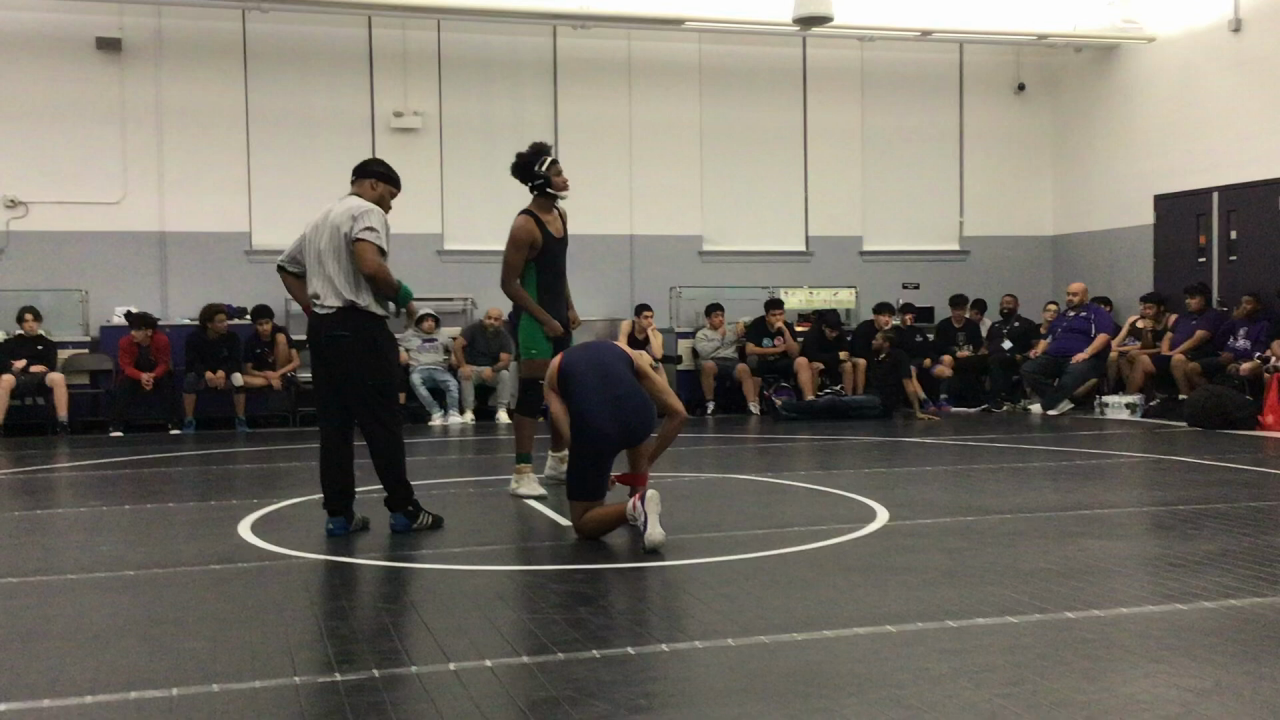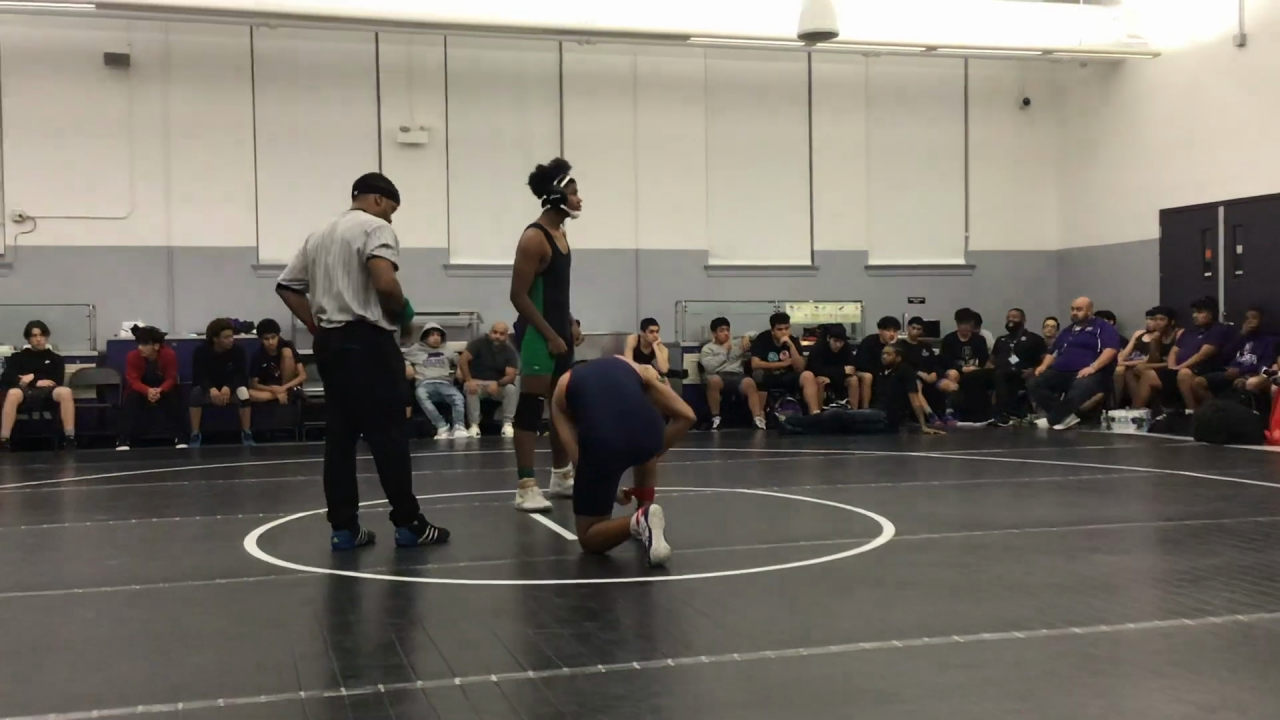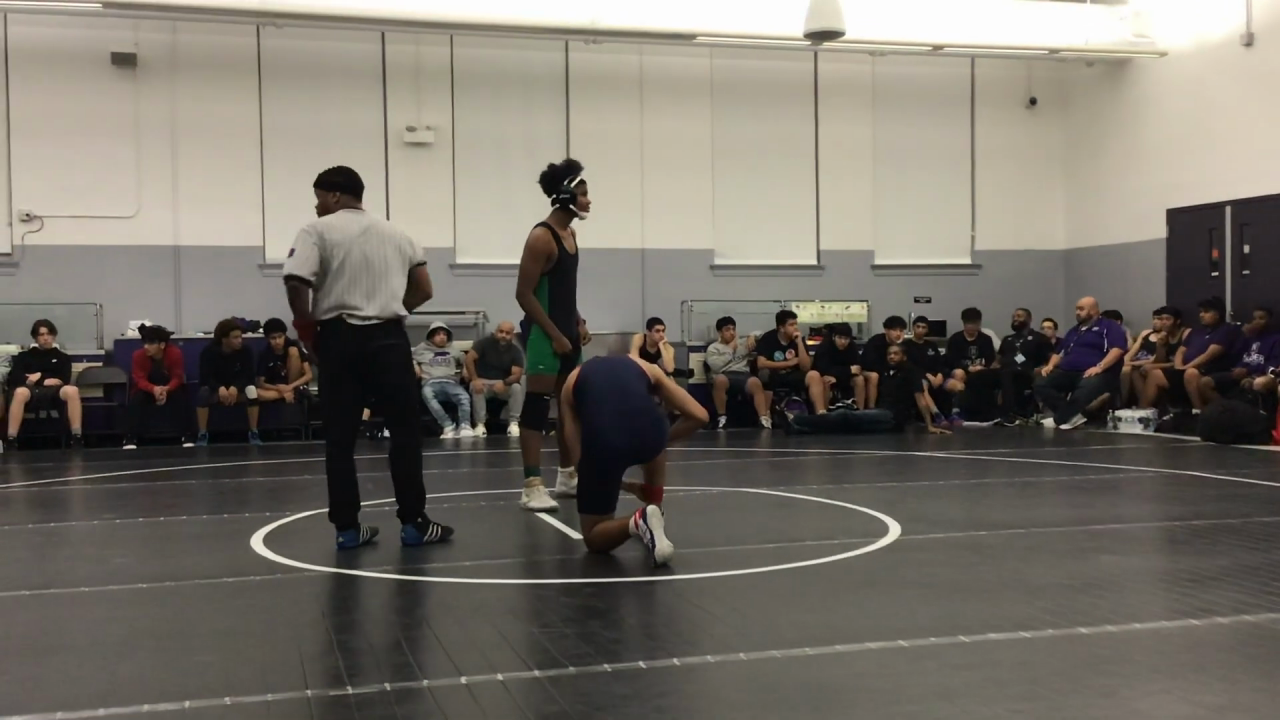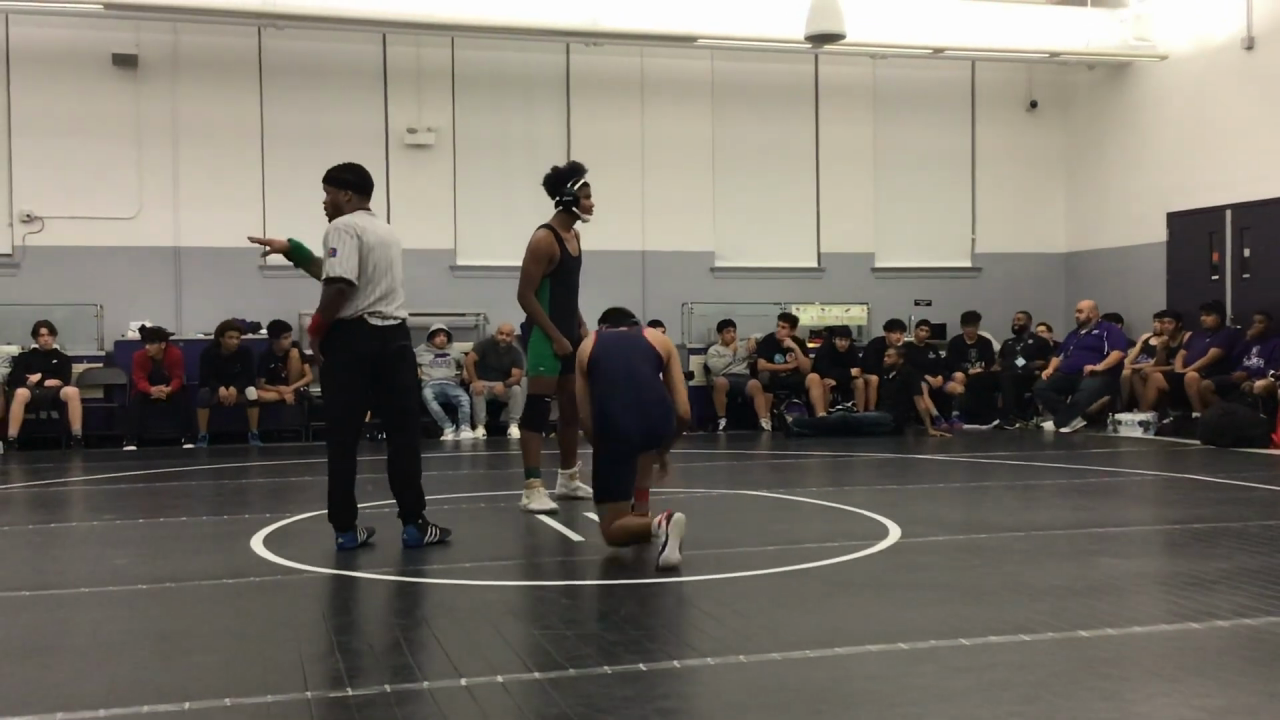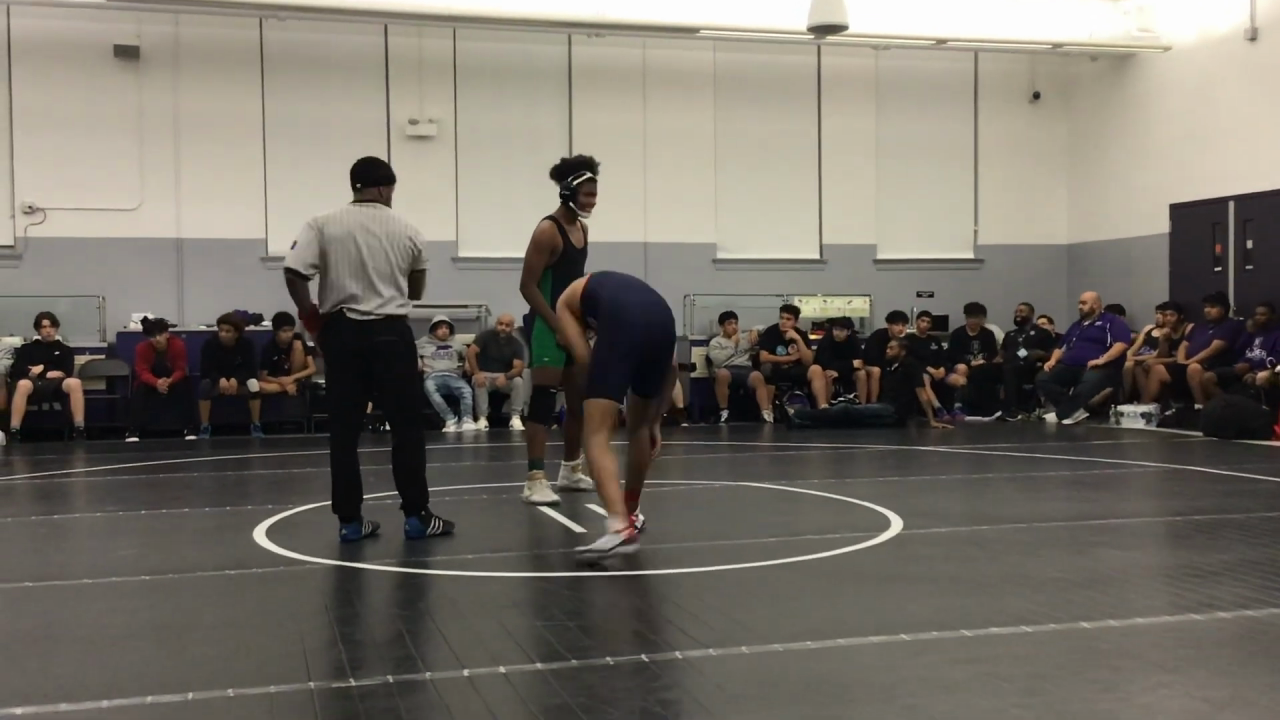
dt=0.5s
person 1, frame 1
left shoulder: (319, 220)
right shoulder: (367, 212)
left elbow: (287, 267)
right elbow: (370, 266)
left wrist: (311, 306)
right wrist: (401, 294)
left hip: (323, 328)
right hip: (359, 328)
left knee: (334, 424)
right knee: (382, 421)
left ankle: (339, 514)
right ankle: (403, 509)
person 1, frame 2
left shoulder: (318, 236)
right shoulder: (375, 228)
left elbow: (287, 287)
right elbow: (385, 283)
left wrist: (317, 324)
right wrist: (404, 313)
left hip: (329, 342)
right hip: (366, 341)
left knee: (340, 436)
right knee: (388, 434)
left ankle: (343, 527)
right ankle: (408, 523)
person 1, frame 3
left shoulder: (317, 231)
right shoulder: (394, 233)
left elbow: (296, 282)
right elbow: (423, 289)
left wrist: (305, 326)
left hip: (338, 338)
right hip: (387, 338)
left knee: (340, 437)
right knee: (405, 431)
left ankle: (346, 527)
right ankle: (414, 521)
person 1, frame 4
left shoulder: (344, 227)
right shoulder: (386, 231)
left elbow: (339, 284)
left wrist: (317, 327)
right wrist: (291, 249)
left hip: (350, 339)
right hip: (394, 337)
left knee: (343, 438)
right knee: (403, 433)
left ankle: (345, 528)
right ankle: (413, 523)
person 1, frame 5
left shoulder: (324, 224)
right shoulder: (405, 229)
left elbow: (294, 274)
right elbow: (418, 287)
left wrist: (311, 317)
left hip: (341, 332)
right hip: (391, 333)
left knee: (344, 429)
right knee: (406, 427)
left ankle: (350, 519)
right ankle: (416, 515)
person 2, frame 1
left shoulder: (559, 215)
right shoulder: (525, 225)
right elbow: (509, 283)
left wrist: (569, 307)
right wrist: (544, 319)
left hip: (558, 315)
right hip: (534, 319)
right knee: (531, 391)
left ankle: (559, 460)
right ankle: (522, 473)
person 2, frame 2
left shoulder: (560, 233)
right shoulder: (534, 238)
right elbow: (518, 296)
left wrist: (569, 325)
right wrist: (549, 336)
left hip: (560, 331)
right hip: (538, 335)
right knee: (530, 407)
left ankle: (562, 476)
right ankle: (526, 487)
person 2, frame 3
left shoulder: (570, 234)
right shoulder: (541, 237)
right elbow: (524, 294)
left wrist: (578, 323)
right wrist: (554, 335)
left hip: (567, 331)
right hip: (544, 334)
right knee: (537, 406)
left ankle: (568, 476)
right ankle: (532, 486)
person 2, frame 4
left shoulder: (574, 235)
right shoulder: (544, 239)
right elbow: (525, 295)
left wrist: (580, 325)
right wrist: (554, 336)
left hip: (569, 332)
right hip: (545, 335)
left knee: (572, 407)
right knee: (538, 408)
left ankle: (568, 478)
right ankle: (532, 489)
person 2, frame 5
left shoulder: (582, 229)
right shoulder: (547, 231)
right elbow: (528, 286)
right wrist: (558, 326)
right hip: (549, 326)
left knee: (579, 398)
right knee: (543, 399)
left ankle: (571, 470)
right ankle: (535, 480)
person 3, frame 1
left shoulder: (555, 367)
right shoulder: (623, 350)
left elbow: (570, 433)
right elbow: (677, 413)
left wrist: (598, 474)
right wrist: (648, 461)
left hip: (592, 427)
right hip: (638, 415)
left knee: (583, 523)
left ankle: (635, 506)
right ankle: (639, 499)
person 3, frame 2
left shoulder: (563, 386)
right shoulder: (629, 365)
left elbow: (579, 456)
right elbow: (686, 416)
left wrist: (611, 492)
right wrist: (654, 453)
left hip: (601, 441)
right hip: (647, 430)
left knee: (589, 538)
left ankle: (638, 522)
right ankle: (646, 511)
person 3, frame 3
left shoulder: (574, 379)
right shoulder: (642, 365)
left elbow: (579, 457)
right elbow: (699, 416)
left wrist: (626, 485)
left hip: (603, 441)
right hip: (649, 432)
left knee: (594, 538)
left ankle: (638, 522)
right ankle: (654, 512)
person 3, frame 4
left shoulder: (588, 345)
right shoulder: (659, 339)
left elbow: (586, 421)
right elbow: (683, 413)
left wrist: (609, 456)
right wrist: (662, 450)
left hip: (616, 425)
right hip: (659, 421)
left knee: (613, 531)
left ankle: (659, 524)
right ankle: (640, 513)
person 3, frame 5
left shoulder: (569, 296)
right shoulder: (630, 285)
left elbow: (584, 357)
right elbow: (672, 366)
right wrist: (656, 421)
left hip: (621, 326)
right hip: (662, 319)
left knee: (596, 436)
right knee: (640, 426)
left ankle: (619, 528)
right ankle: (629, 514)
